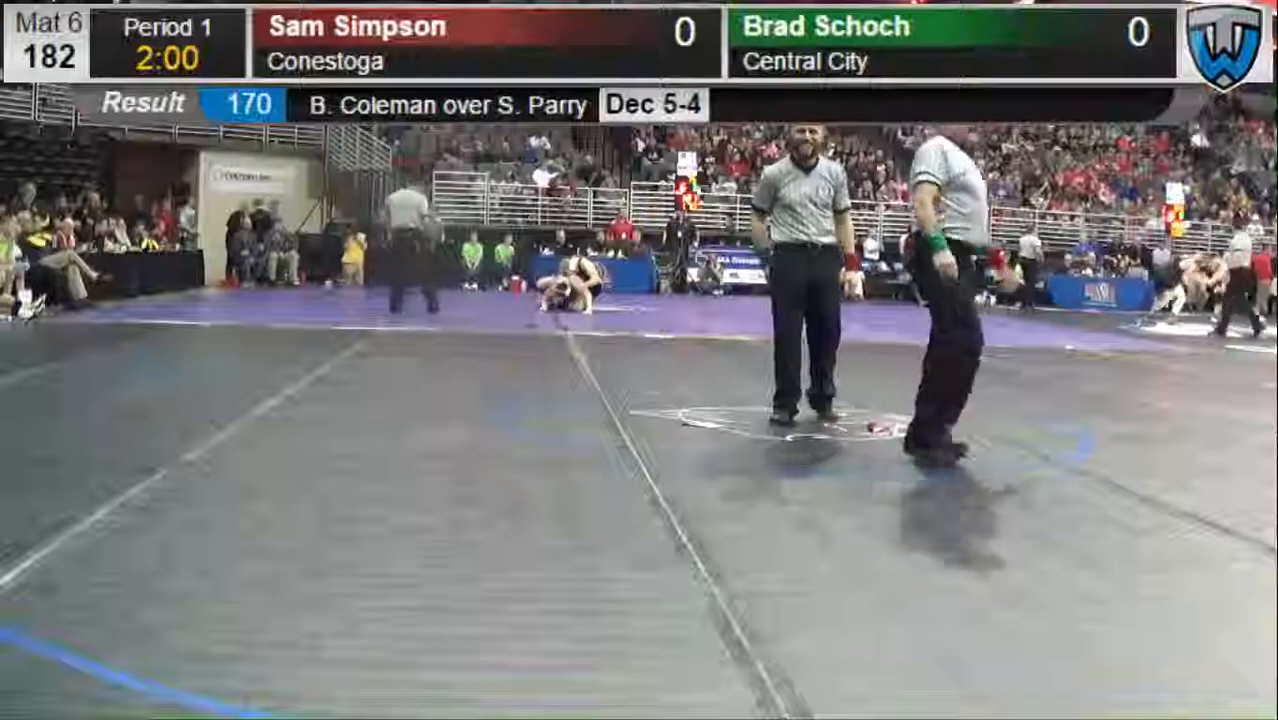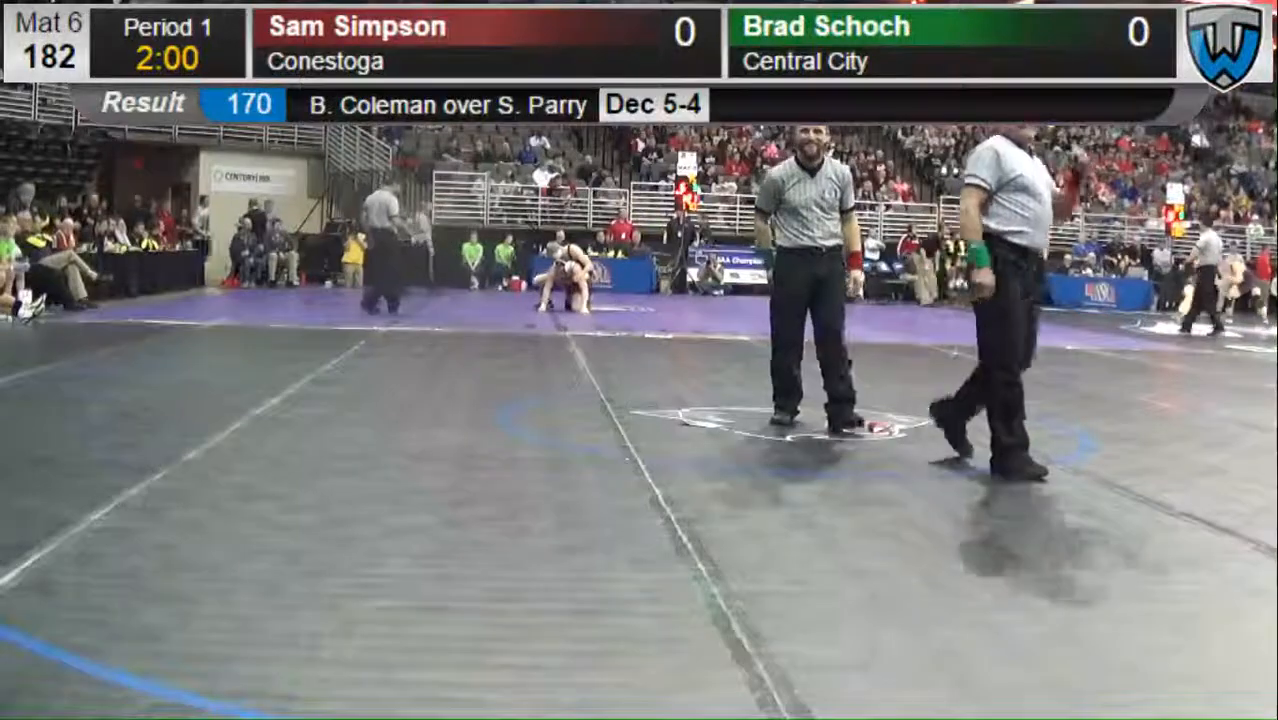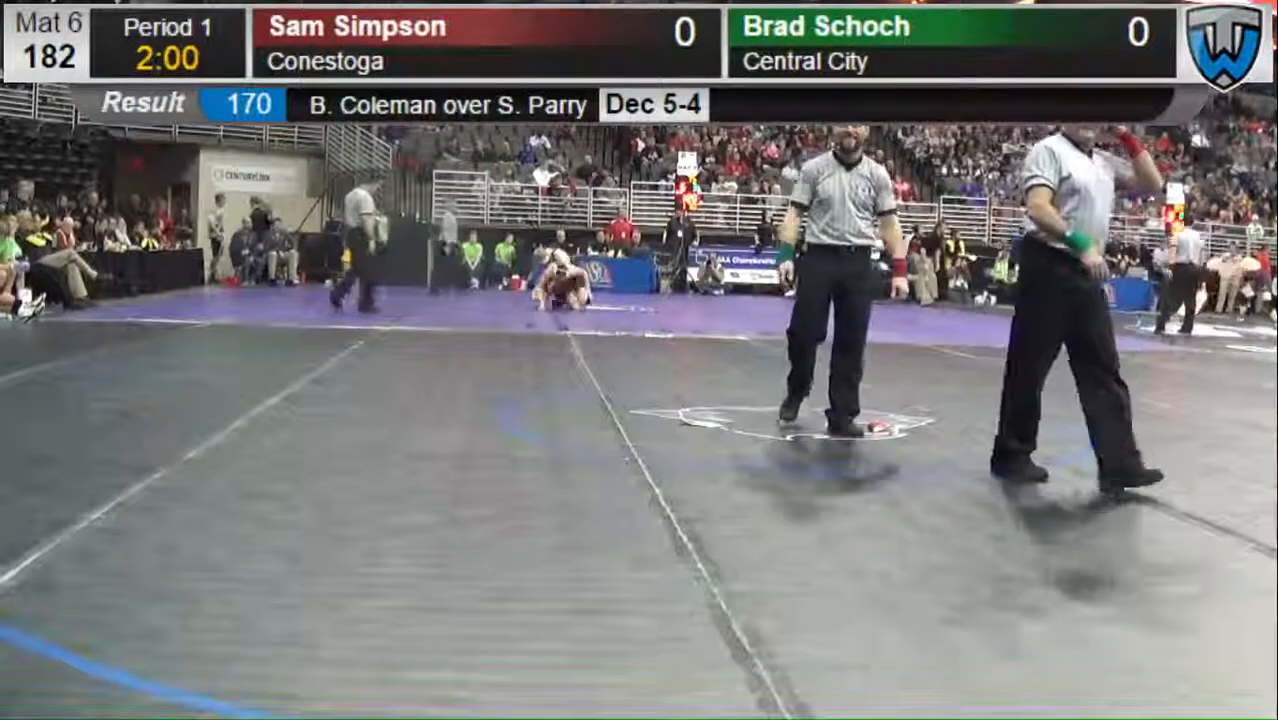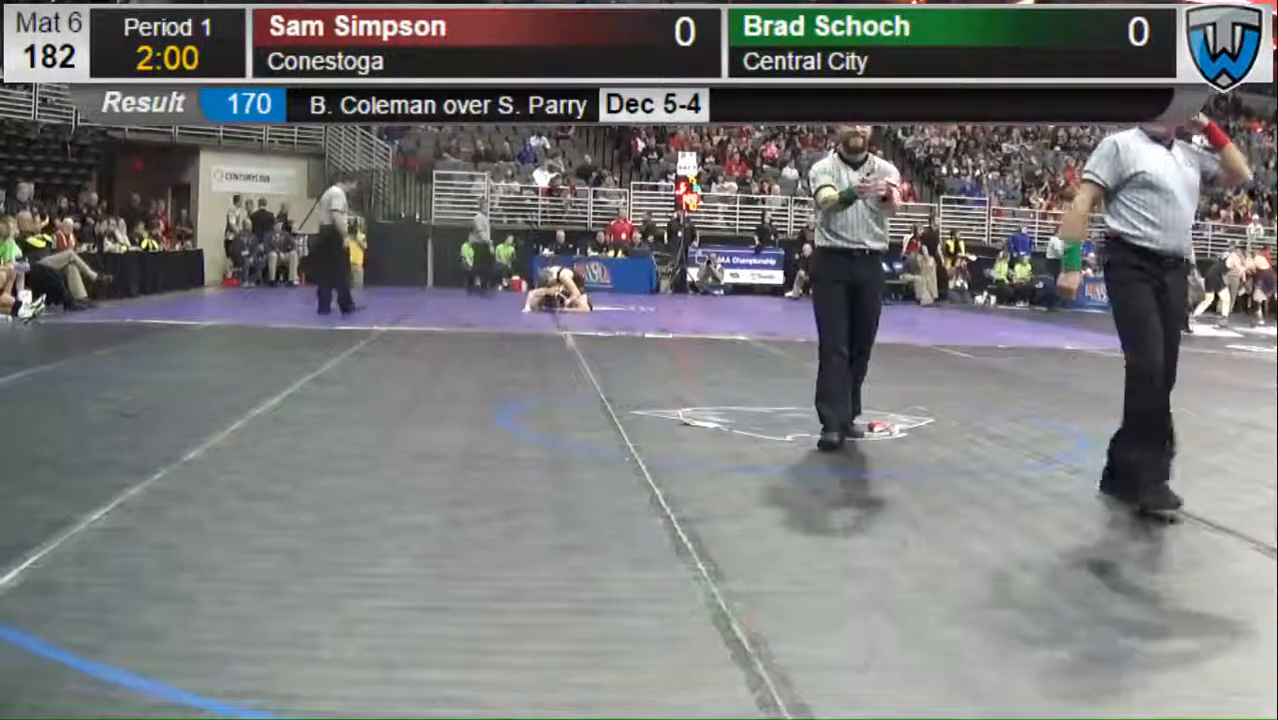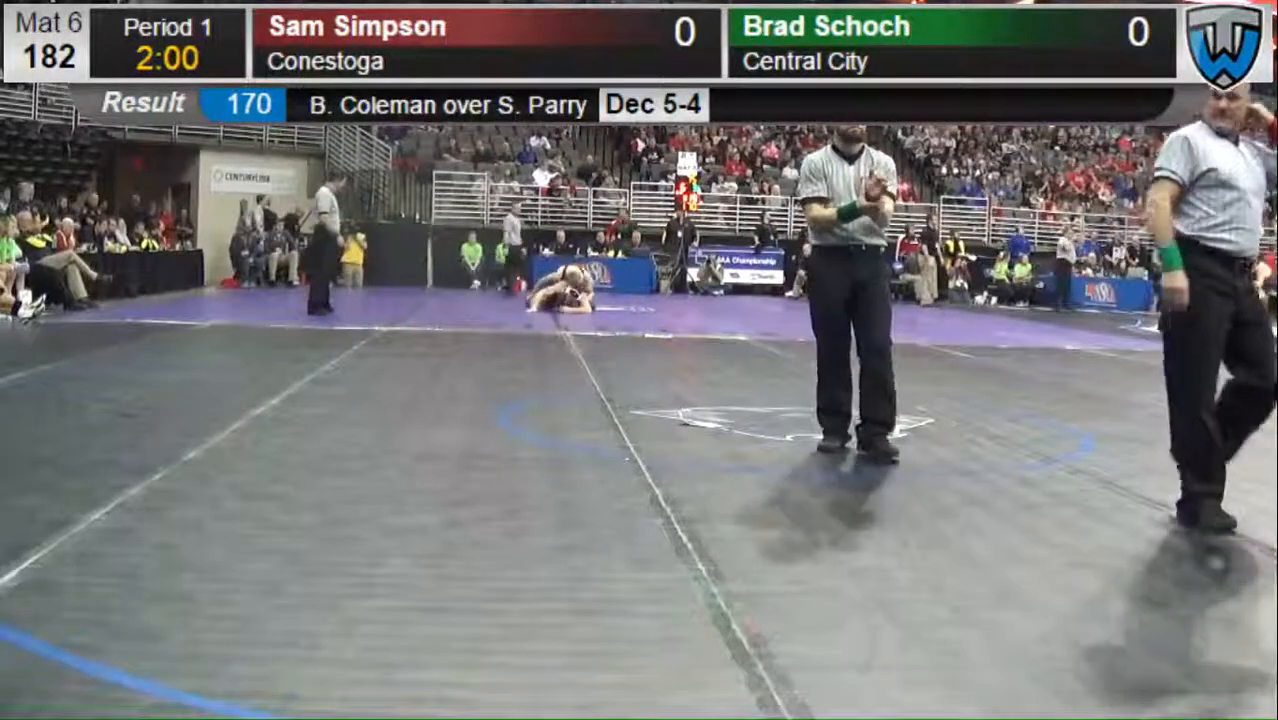
dt=0.5s
person 1, frame 1
left shoulder: (960, 158)
right shoulder: (937, 150)
right elbow: (923, 202)
right wrist: (938, 248)
left hip: (956, 259)
right hip: (940, 259)
left knee: (948, 343)
right knee: (965, 342)
left ankle: (927, 432)
right ankle: (932, 431)
person 1, frame 2
left shoulder: (1035, 163)
right shoulder: (993, 151)
left elbow: (1059, 209)
right elbow: (970, 207)
left wrist: (1076, 178)
right wrist: (979, 263)
left hip: (1029, 265)
right hip: (999, 261)
left knee: (1019, 357)
right knee: (1007, 358)
left ankle: (954, 411)
right ankle: (1010, 454)
person 1, frame 3
left shoulder: (1104, 161)
right shoulder: (1049, 151)
left elbow: (1150, 183)
right elbow: (1039, 207)
left wrist: (1129, 140)
right wrist: (1082, 246)
left hip: (1086, 272)
right hip: (1051, 267)
left knee: (1103, 369)
right knee: (1029, 365)
left ankle: (1119, 464)
right ankle: (1011, 454)
person 1, frame 4
left shoulder: (1191, 155)
right shoulder: (1120, 145)
left elbow: (1241, 177)
right elbow: (1082, 203)
left wrist: (1210, 129)
right wrist: (1072, 262)
left hip: (1174, 271)
right hip: (1132, 266)
left knee: (1160, 376)
right knee: (1148, 368)
left ankle: (1125, 471)
right ankle: (1147, 474)
person 1, frame 5
right shoulder: (1187, 140)
right elbow: (1158, 203)
right wrist: (1171, 265)
left hip: (1241, 274)
right hip: (1199, 271)
right knee: (1195, 388)
left ankle: (1197, 455)
right ankle: (1200, 498)
person 2, frame 1
left shoulder: (835, 173)
right shoulder: (774, 174)
left elbow: (843, 220)
right elbow: (758, 218)
right wrist: (766, 258)
left hip: (826, 258)
right hip: (788, 258)
left knee: (828, 333)
right knee: (787, 335)
left ankle: (821, 398)
right ankle: (785, 403)
person 2, frame 2
left shoulder: (841, 173)
right shoulder: (778, 176)
left elbow: (848, 219)
right elbow: (762, 219)
right wrist: (769, 260)
left hip: (830, 261)
right hip: (792, 261)
left knee: (833, 336)
right knee: (786, 338)
left ankle: (841, 409)
right ankle: (785, 404)
person 2, frame 3
left shoulder: (877, 174)
right shoulder: (814, 169)
left elbow: (890, 222)
right elbow: (794, 214)
left wrist: (899, 268)
right wrist: (786, 256)
left hip: (859, 262)
right hip: (819, 258)
left knee: (851, 342)
right knee: (803, 331)
left ankle: (841, 415)
right ankle: (795, 393)
person 2, frame 4
left shoulder: (884, 170)
right shoulder: (823, 168)
left elbow: (892, 204)
right elbow: (826, 200)
left wrist: (886, 194)
right wrist: (851, 193)
left hip: (870, 264)
right hip: (831, 262)
left knee: (860, 347)
right knee: (833, 346)
left ankle: (846, 416)
right ankle: (832, 424)
person 2, frame 5
left shoulder: (882, 163)
right shoulder: (815, 163)
left elbow: (884, 217)
right elbow: (814, 216)
left wrist: (876, 202)
right wrist: (855, 208)
left hip: (871, 262)
right hip: (828, 262)
left knee: (877, 349)
right knee: (832, 349)
left ankle: (875, 432)
right ankle: (834, 428)
